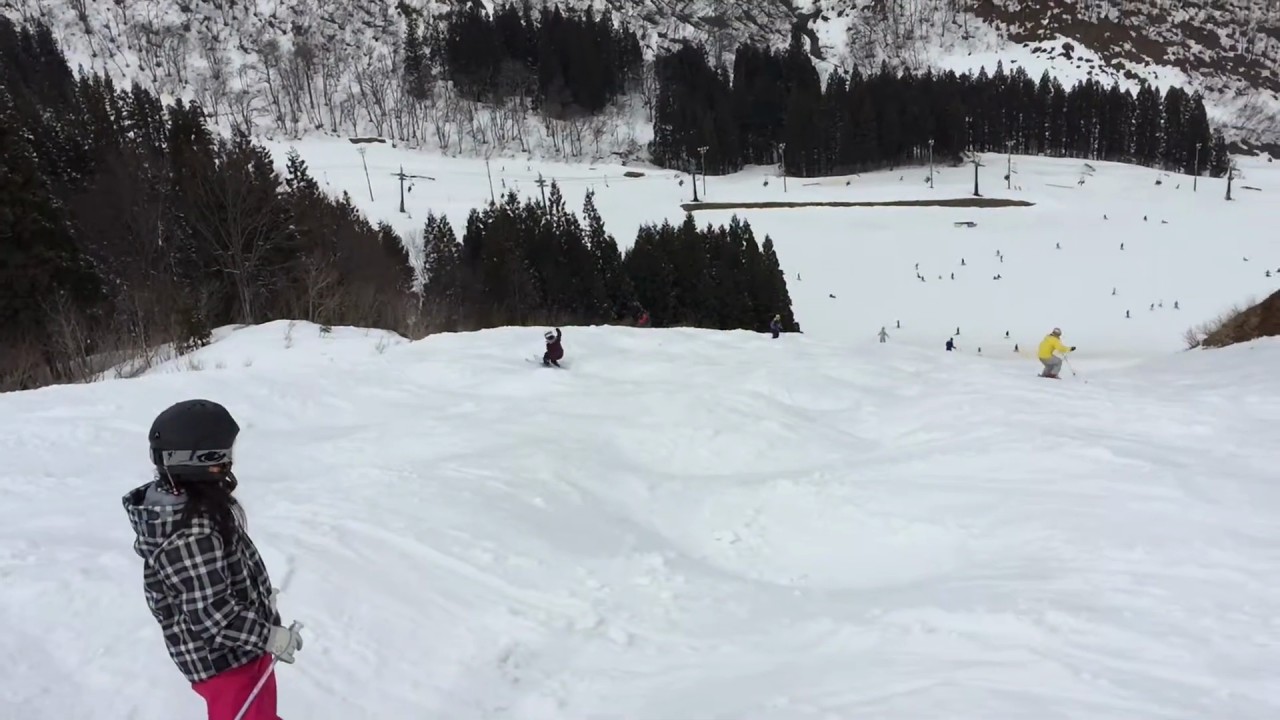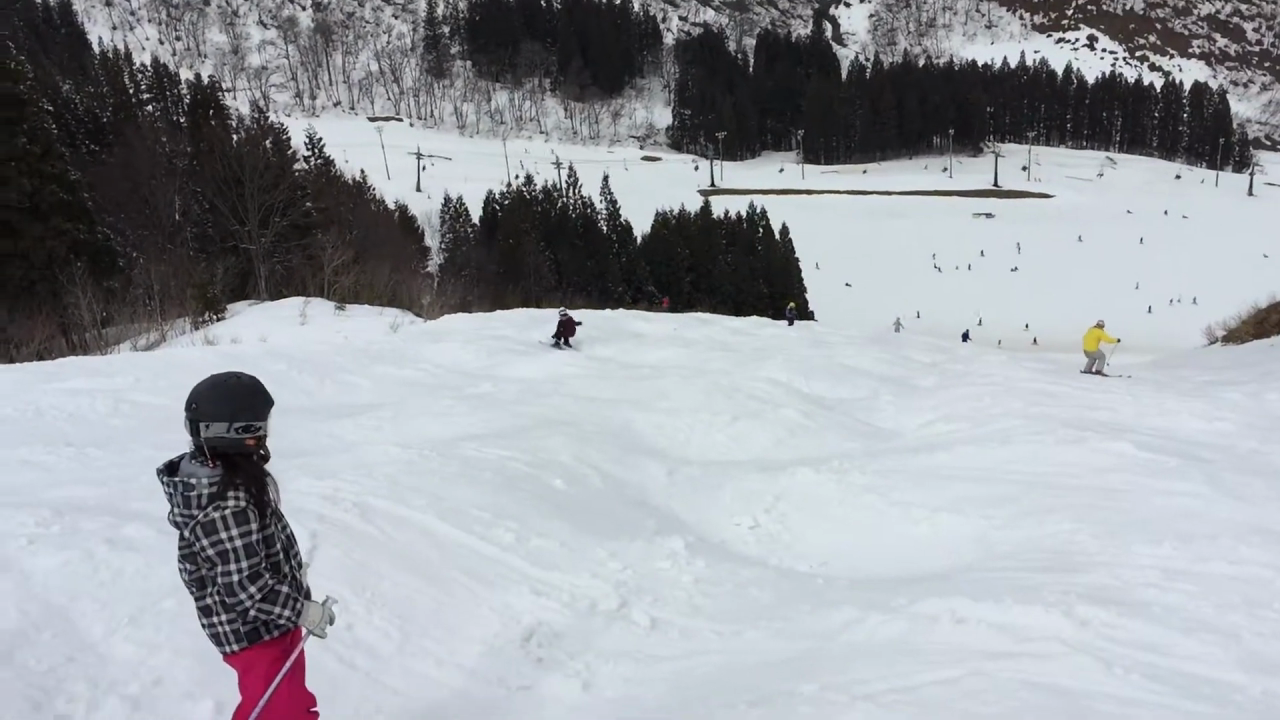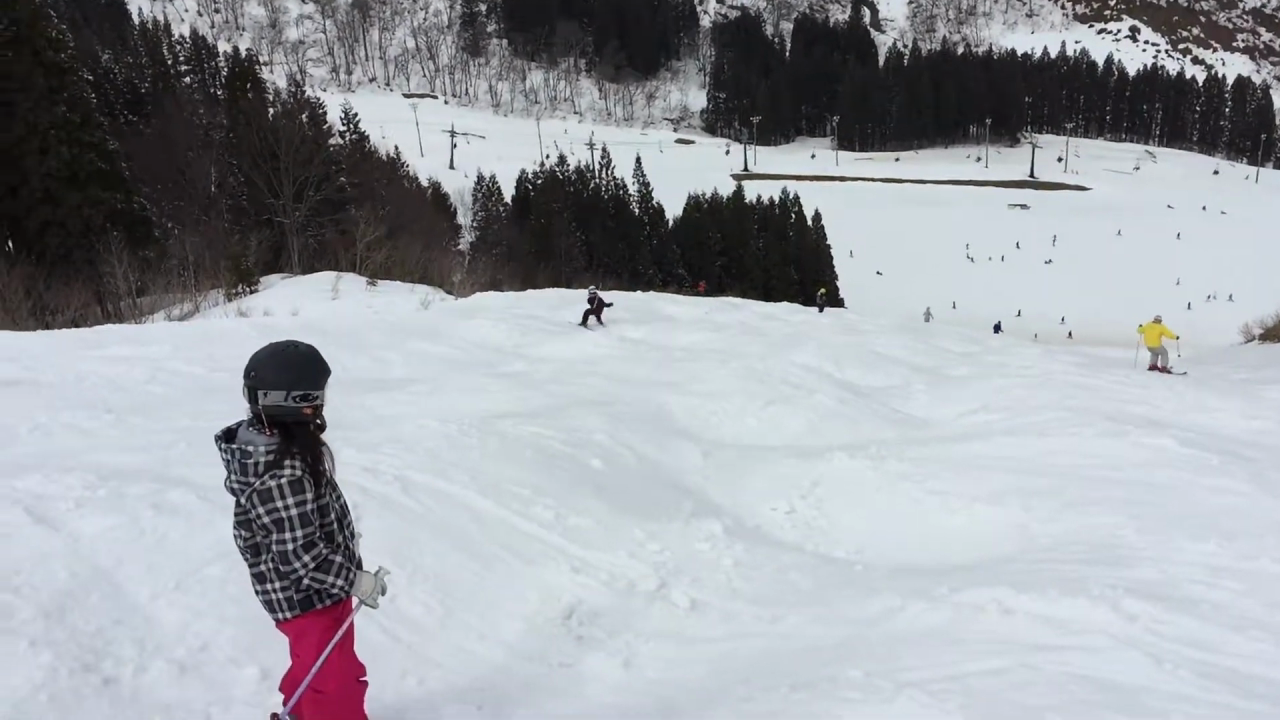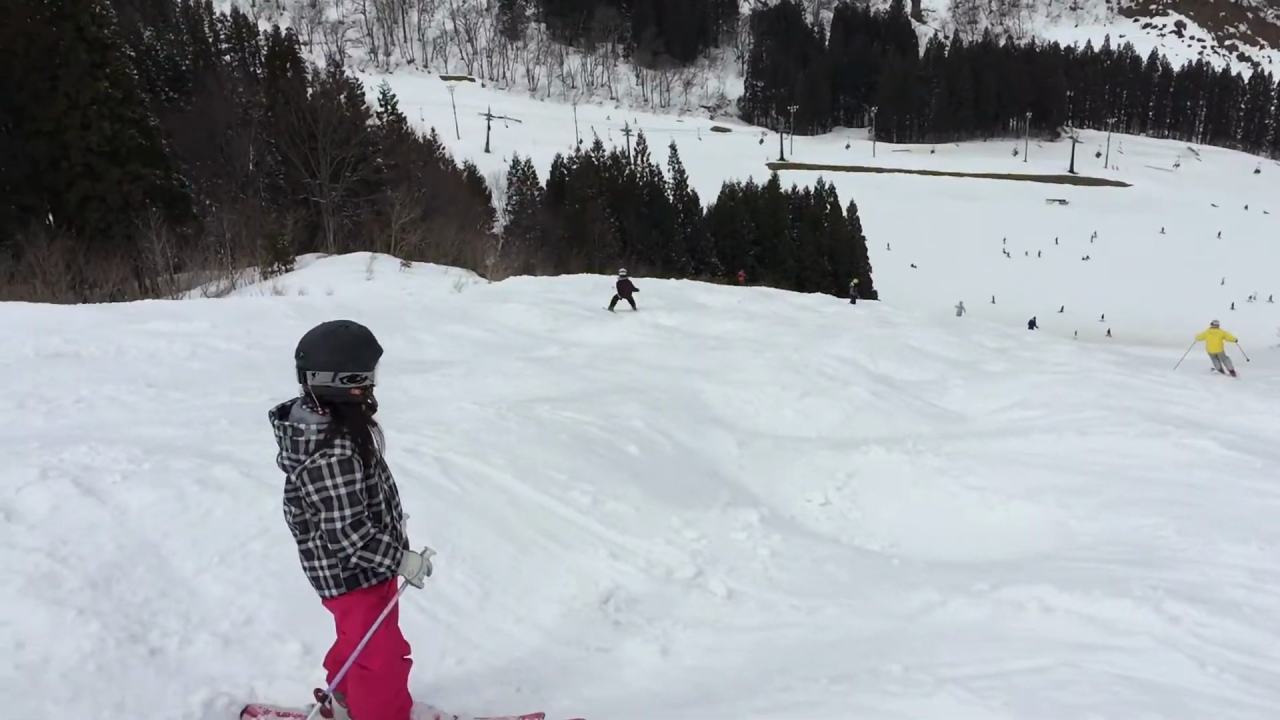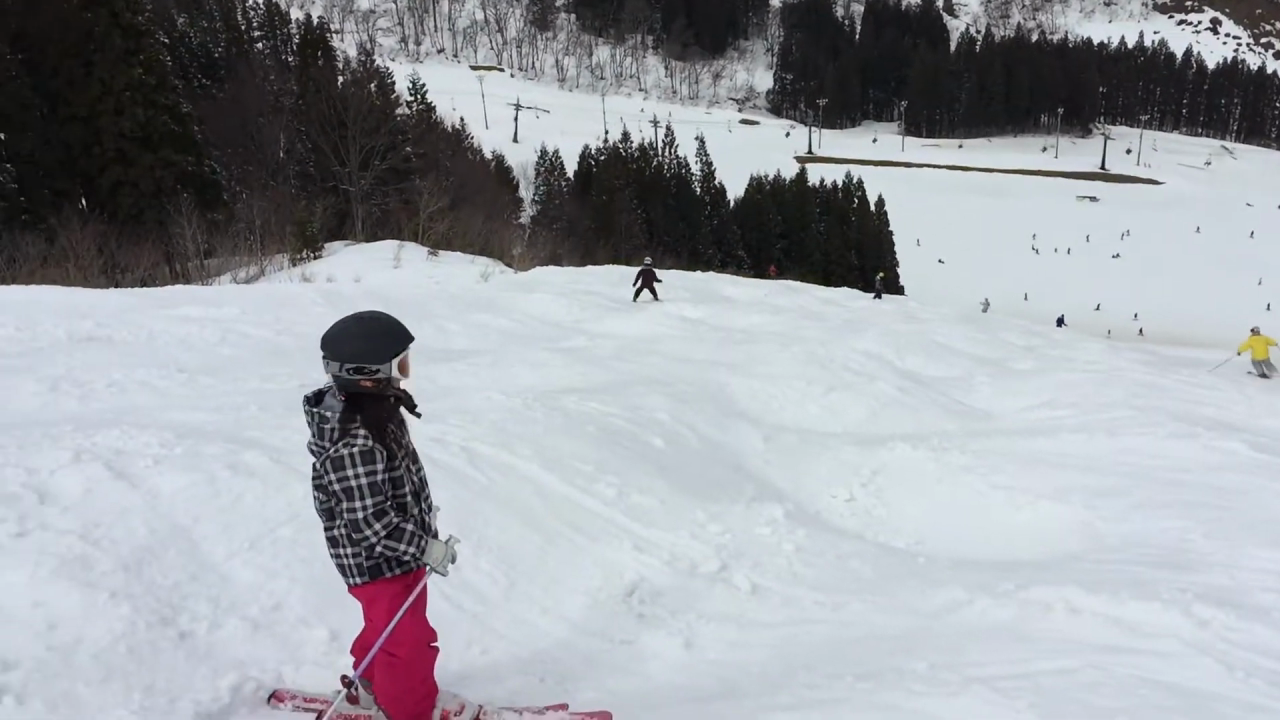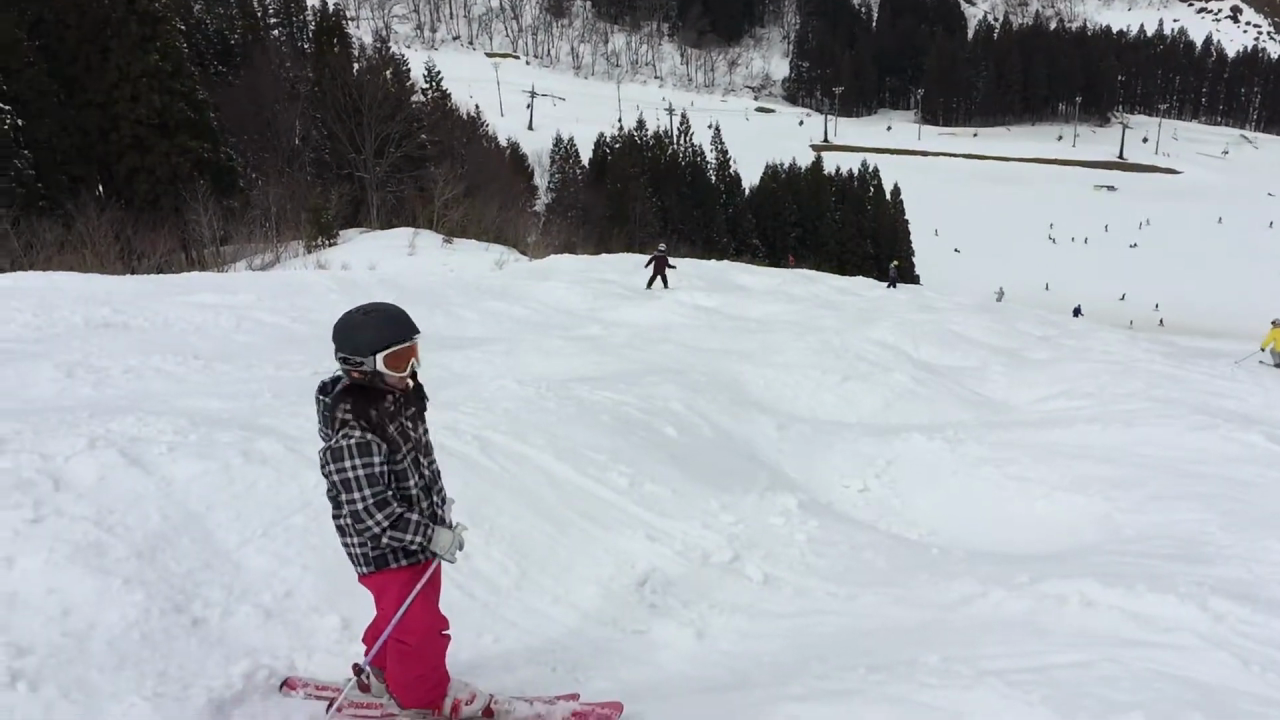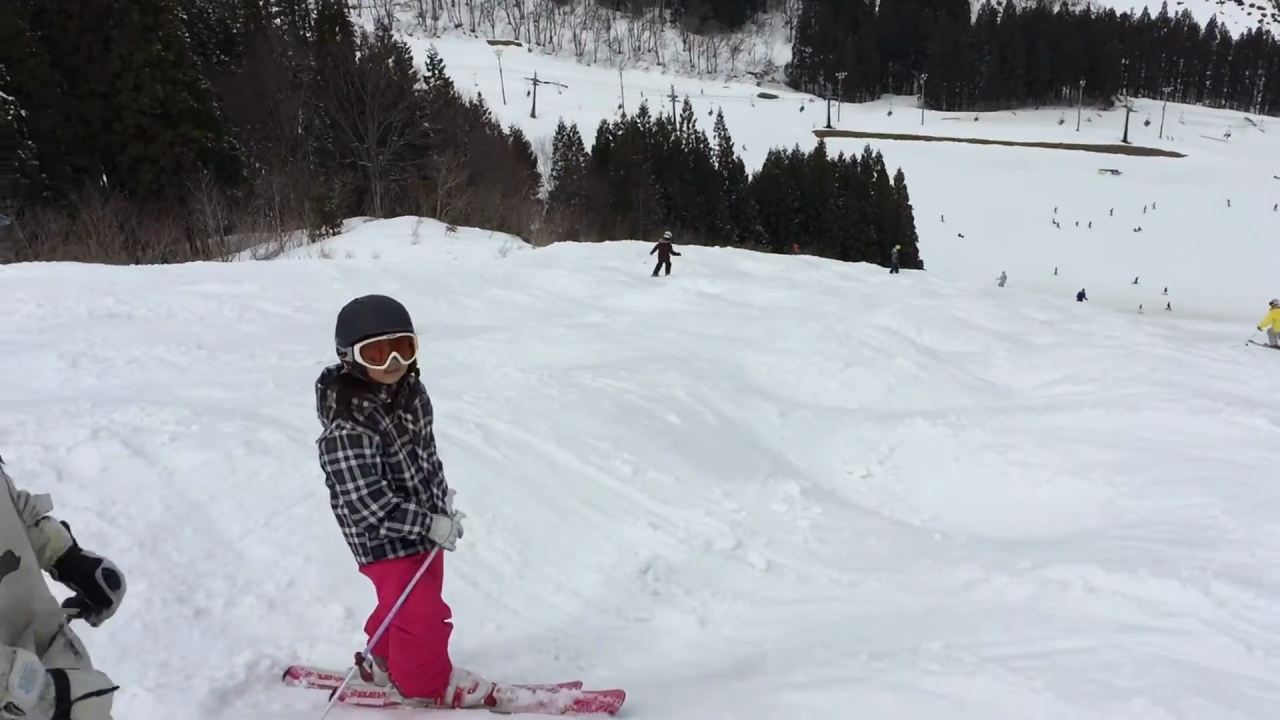
dt=0.2s
person 1, frame 1
left shoulder: (186, 502)
right shoulder: (193, 534)
right elbow: (211, 614)
right wrist: (270, 636)
left hip: (238, 648)
right hip: (224, 656)
person 1, frame 2
left shoulder: (217, 473)
right shoulder: (227, 507)
right elbow: (245, 588)
left wrist: (291, 578)
right wrist: (303, 610)
left hip: (266, 621)
right hip: (255, 628)
person 1, frame 3
left shoulder: (272, 440)
right shoulder: (283, 475)
right elbow: (299, 555)
left wrist: (343, 548)
right wrist: (355, 580)
left hip: (313, 587)
right hip: (306, 594)
left knee: (315, 666)
right knee: (334, 677)
person 1, frame 4
left shoulder: (325, 419)
right shoulder: (332, 455)
right elbow: (346, 533)
left wrist: (392, 552)
right wrist: (402, 560)
left hip: (362, 563)
right hip: (352, 571)
left knee: (360, 639)
right knee: (379, 650)
person 1, frame 5
left shoulder: (370, 410)
right shoulder: (356, 443)
right elbow: (369, 522)
left wrist: (422, 520)
right wrist: (426, 547)
left hip: (396, 550)
right hip: (378, 559)
left knee: (387, 626)
right knee: (406, 637)
left ankle: (373, 686)
person 1, frame 6
left shoulder: (398, 399)
right shoulder: (355, 433)
right elbow: (372, 513)
left wrist: (437, 510)
right wrist: (433, 536)
left hip: (416, 535)
right hip: (389, 550)
left knee: (401, 615)
right knee: (418, 625)
left ankle: (383, 673)
person 1, frame 7
left shoulder: (408, 390)
right shoulder: (348, 424)
right elbow: (368, 503)
left wrist: (440, 500)
right wrist: (430, 523)
left hip: (421, 524)
right hip: (389, 540)
left knee: (402, 606)
right knee: (420, 614)
left ankle: (386, 663)
right ankle: (428, 683)
